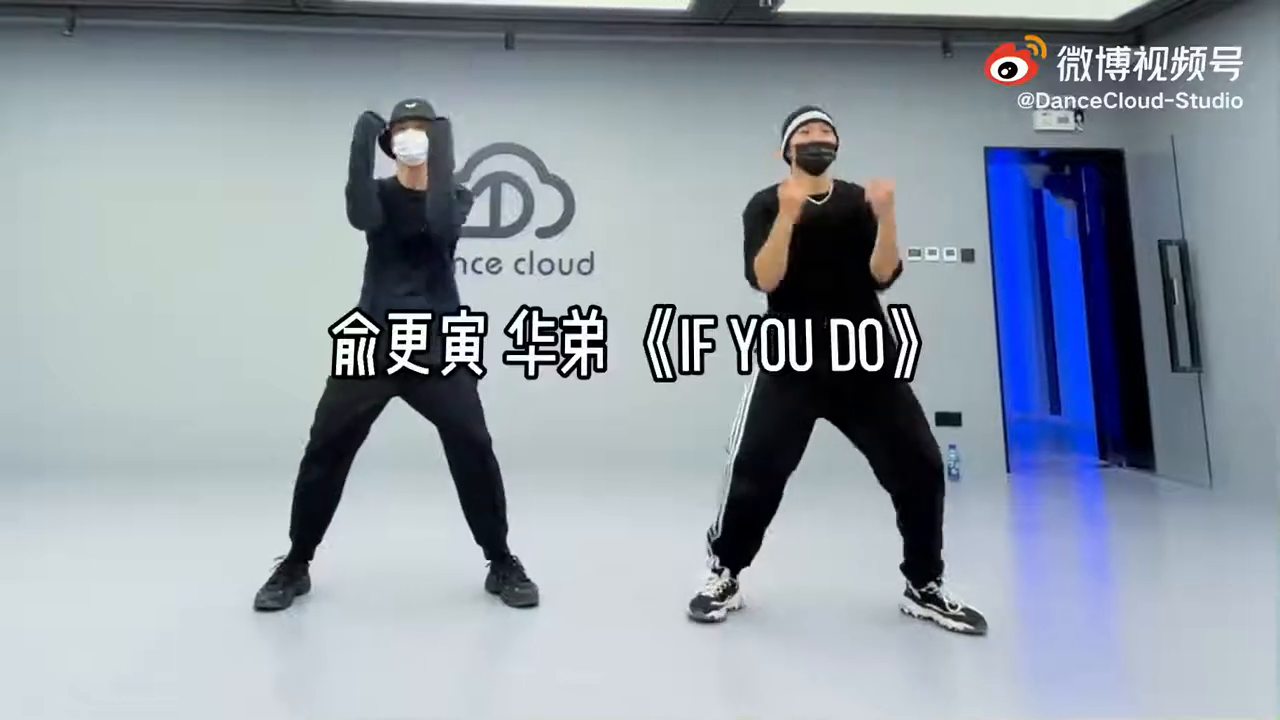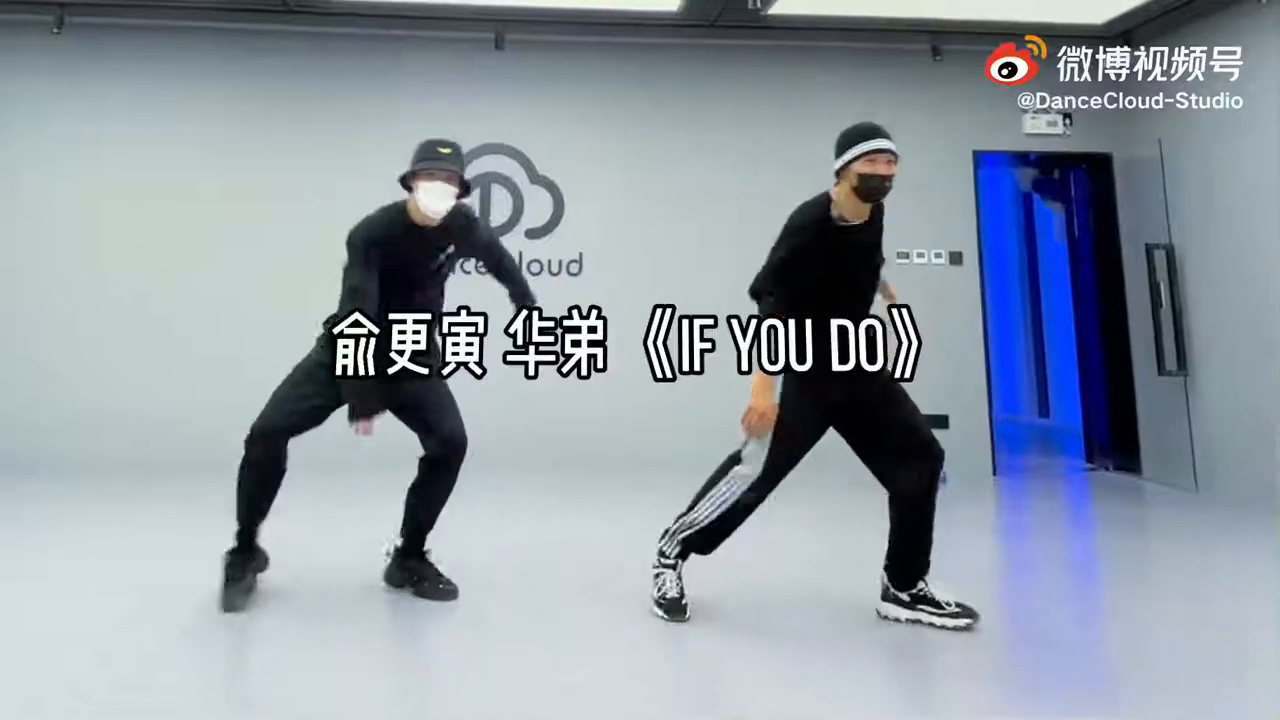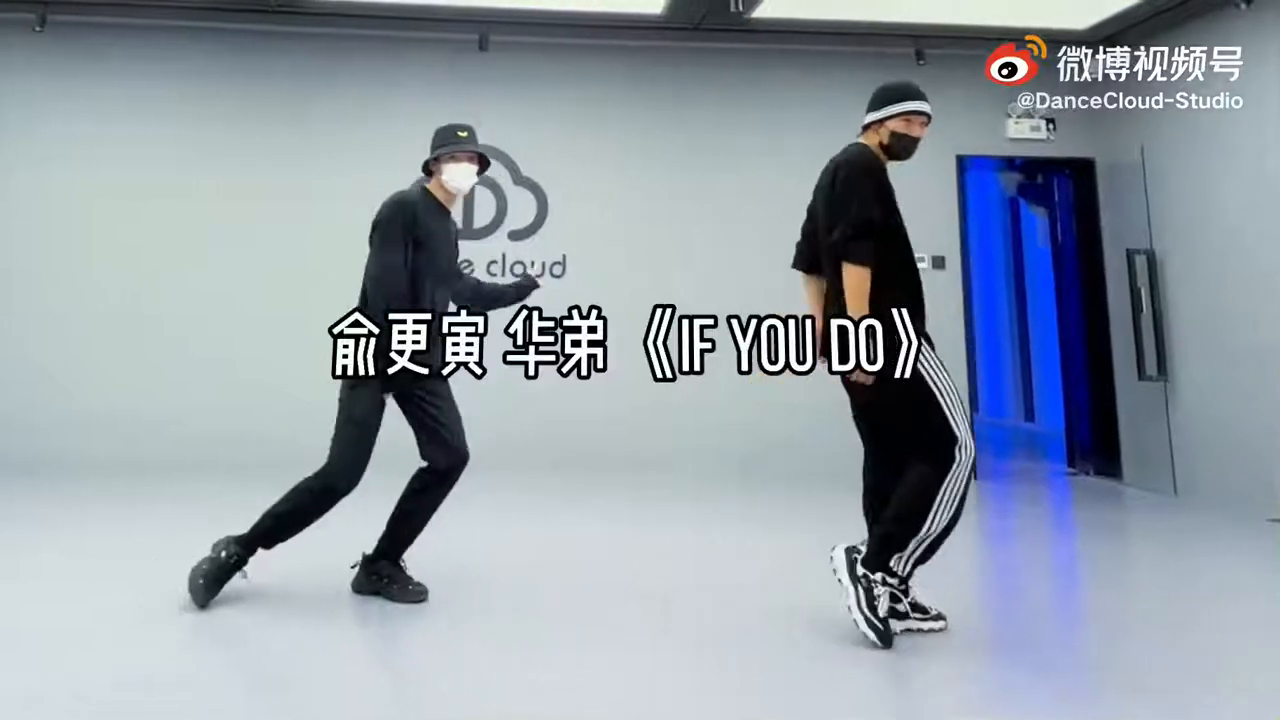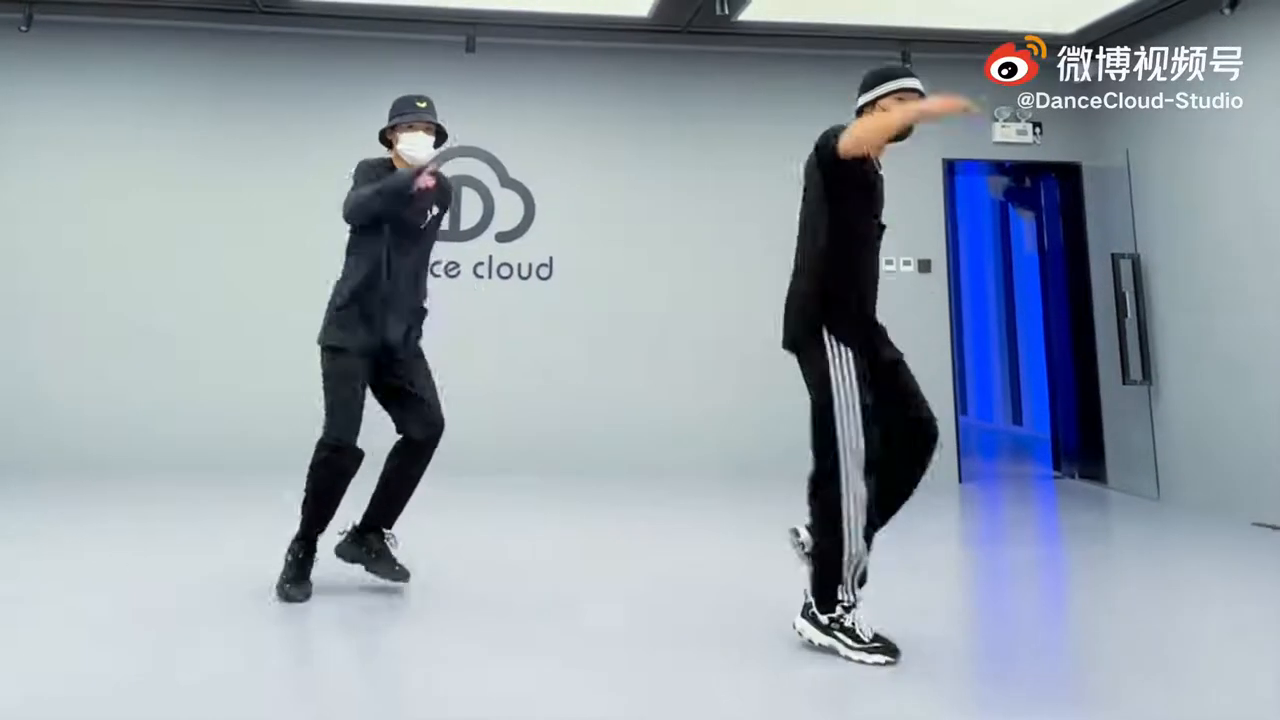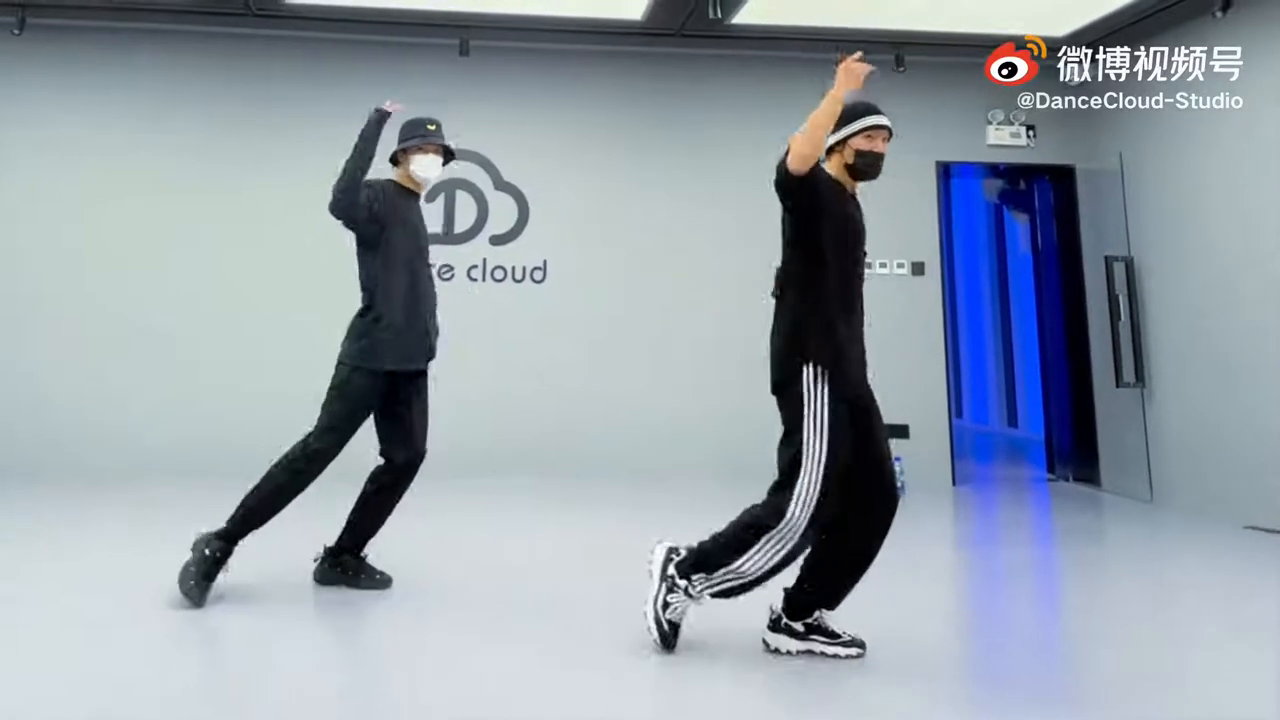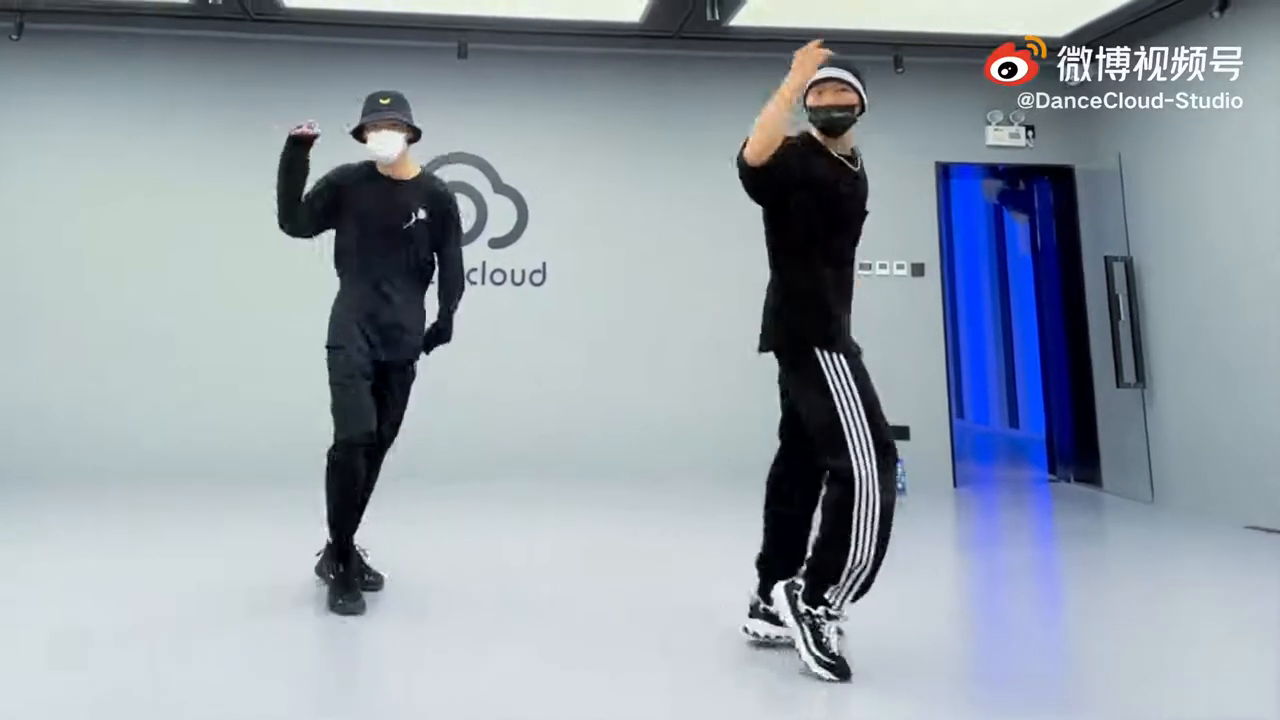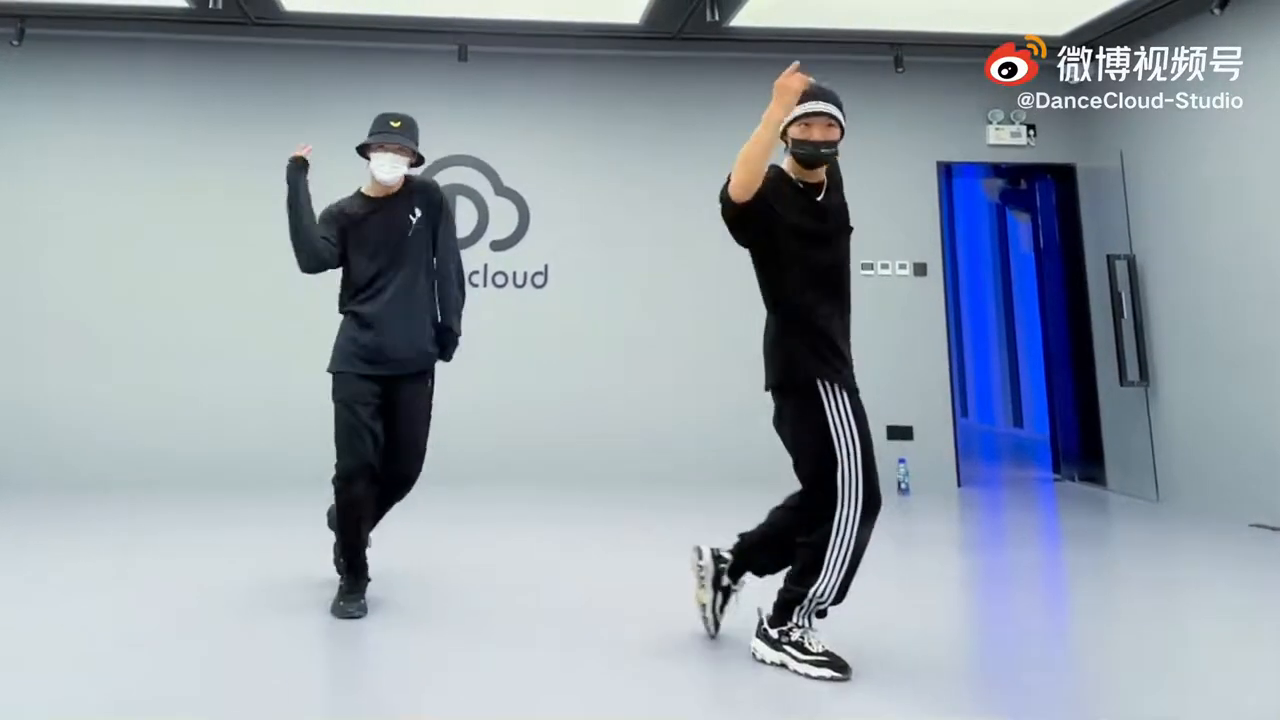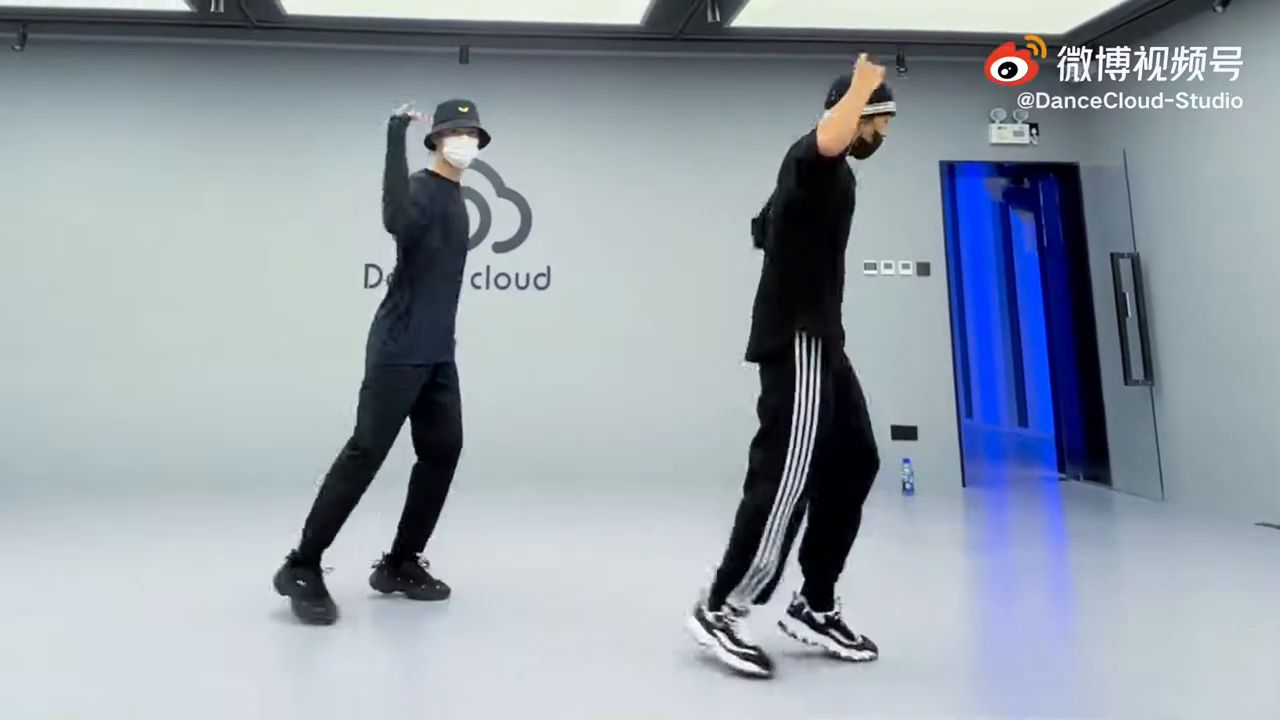
dt=0.5s
person 1, frame 1
left shoulder: (860, 205)
right shoulder: (764, 206)
left elbow: (881, 275)
right elbow: (766, 281)
left wrist: (886, 217)
right wrist: (787, 218)
left hip: (861, 361)
right hip: (791, 364)
left knee: (921, 466)
right knee: (754, 465)
left ankle: (924, 586)
right ankle: (725, 575)
person 1, frame 2
left shoulder: (873, 219)
right shoulder: (807, 224)
right elbow: (772, 306)
left wrist: (893, 300)
right wrist: (763, 387)
left hip: (858, 365)
right hip: (800, 367)
left knee: (920, 457)
right knee: (755, 468)
left ankle: (905, 587)
right ankle: (673, 557)
person 1, frame 3
left shoulder: (842, 173)
right shoulder: (860, 165)
left elbow: (809, 257)
right elbow: (854, 251)
left wrist: (821, 322)
right hip: (887, 334)
left knee: (892, 460)
right knee: (951, 452)
left ankle: (886, 588)
right ankle: (873, 564)
person 1, frame 4
left shoulder: (870, 170)
right shoulder: (838, 155)
right elbow: (853, 142)
right wrist: (922, 108)
left hip: (854, 323)
right hip: (828, 325)
left knee: (915, 430)
right knee: (847, 461)
left ankle: (826, 535)
right ankle: (827, 610)
person 1, frame 5
left shoulder: (846, 204)
right shoulder: (814, 193)
right elbow: (798, 161)
right wrist: (839, 93)
left hip: (843, 370)
right hip: (809, 366)
left knee: (874, 500)
right knee: (803, 504)
left ankle: (797, 617)
right ankle: (685, 570)
person 1, frame 6
left shoulder: (854, 169)
right shoulder: (793, 159)
right elbow: (753, 156)
right wrist: (793, 80)
left hip: (825, 331)
right hip: (808, 332)
left knee: (802, 458)
right knee: (866, 469)
left ankle: (774, 600)
right ankle: (815, 601)
person 1, frame 7
left shoulder: (831, 179)
right shoulder: (767, 191)
right elbow: (738, 196)
right wrist: (777, 104)
left hip: (824, 361)
right hip: (806, 365)
left knee: (833, 491)
right knee: (851, 500)
left ankle: (730, 563)
right ankle: (784, 629)
person 1, frame 8
left shoulder: (820, 173)
right shoulder: (815, 160)
left elbow: (764, 231)
right elbow: (828, 140)
right wrist: (862, 85)
left hip: (815, 333)
right hip: (795, 335)
left knee: (855, 458)
right knee: (787, 473)
left ankle: (815, 608)
right ankle: (722, 611)
person 2, frame 1
left shoulder: (455, 196)
right shoulder: (379, 193)
left elbow: (442, 229)
right elbow: (360, 218)
left wrist: (441, 153)
right wrist: (361, 144)
left hip: (437, 346)
right hip: (373, 343)
left knee: (473, 446)
right knee: (326, 449)
left ankle: (501, 564)
right ankle: (295, 565)
person 2, frame 2
left shoulder: (462, 223)
right shoulder: (374, 231)
left elbow: (497, 259)
right elbow: (357, 308)
left wrist: (525, 299)
right wrist: (360, 398)
left hip: (412, 356)
left knee: (449, 442)
right knee: (267, 434)
left ankle: (411, 558)
right ankle: (246, 552)
person 2, frame 3
left shoulder: (445, 226)
right shoulder: (402, 207)
left elbow: (455, 287)
right elbow: (382, 285)
left wrist: (513, 292)
right wrist: (389, 353)
left hip: (423, 359)
right hip: (374, 357)
left knee: (449, 457)
right knee: (343, 473)
left ankle: (382, 565)
right ankle: (240, 549)
person 2, frame 4
left shoulder: (440, 191)
right shoulder: (373, 172)
right elbow: (356, 211)
right wrist: (407, 183)
left hip: (400, 337)
right hip: (350, 332)
left knee: (425, 428)
right knee: (341, 443)
left ankle: (367, 535)
right ankle: (303, 550)
person 2, frame 5
left shoulder: (412, 208)
right shoulder: (378, 196)
right elbow: (342, 203)
right wrist: (374, 126)
left hip: (410, 358)
right hip: (372, 355)
left knee: (406, 456)
right knee: (318, 448)
left ankle: (342, 557)
right ankle: (219, 545)
person 2, frame 6
left shoulder: (436, 196)
right shoulder: (346, 183)
left elbow: (450, 266)
right elbow: (294, 222)
left wrist: (444, 323)
right wrist: (295, 152)
left hip: (401, 343)
right hip: (351, 338)
left knee: (374, 448)
right knee: (353, 441)
left ankle: (339, 551)
right ankle: (341, 564)
person 2, frame 7
left shoulder: (428, 197)
right shoulder: (342, 215)
left elbow: (449, 263)
right elbow: (311, 259)
left wrist: (451, 323)
right wrist: (299, 178)
left hip: (415, 362)
right hip: (359, 361)
left knee: (404, 467)
right knee: (355, 467)
left ankle: (350, 523)
right ankle: (353, 576)
person 2, frame 8
left shoulder: (455, 196)
right shoulder: (419, 187)
right elbow: (399, 223)
right wrist: (396, 134)
left hip: (438, 350)
right hip: (400, 348)
left knee: (443, 451)
right knee: (367, 451)
left ankle: (401, 565)
right ankle: (303, 567)
